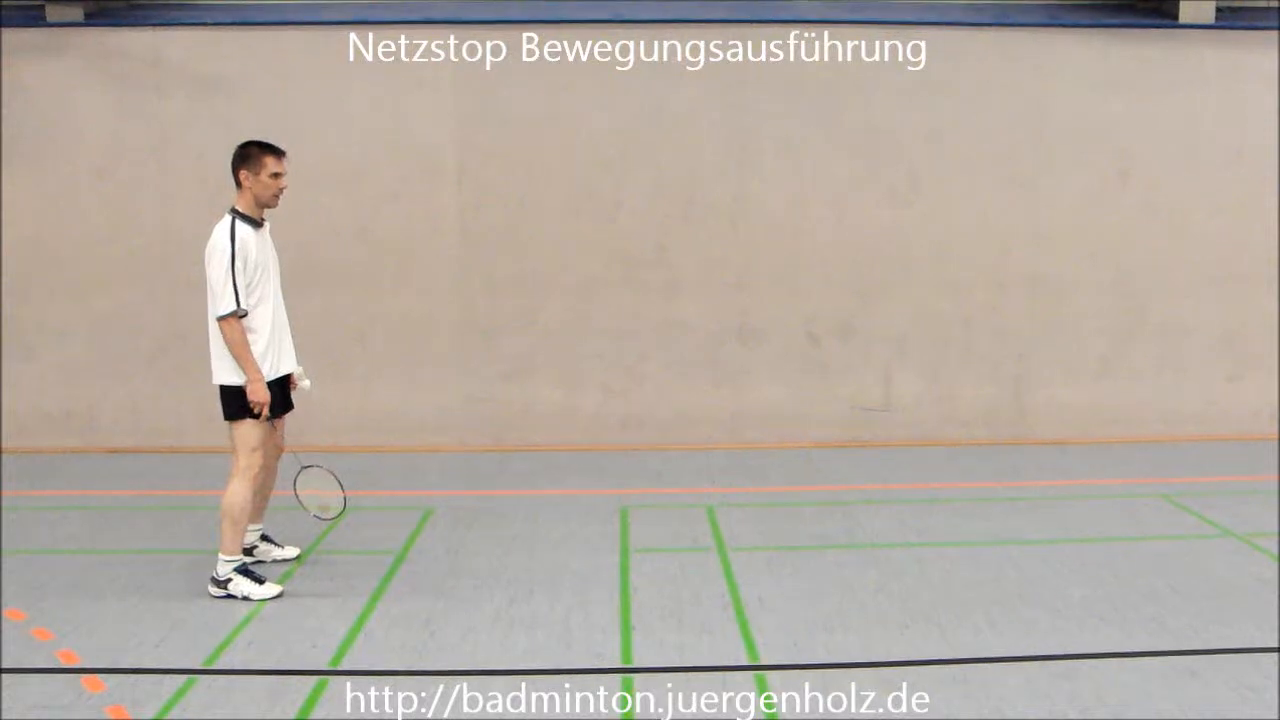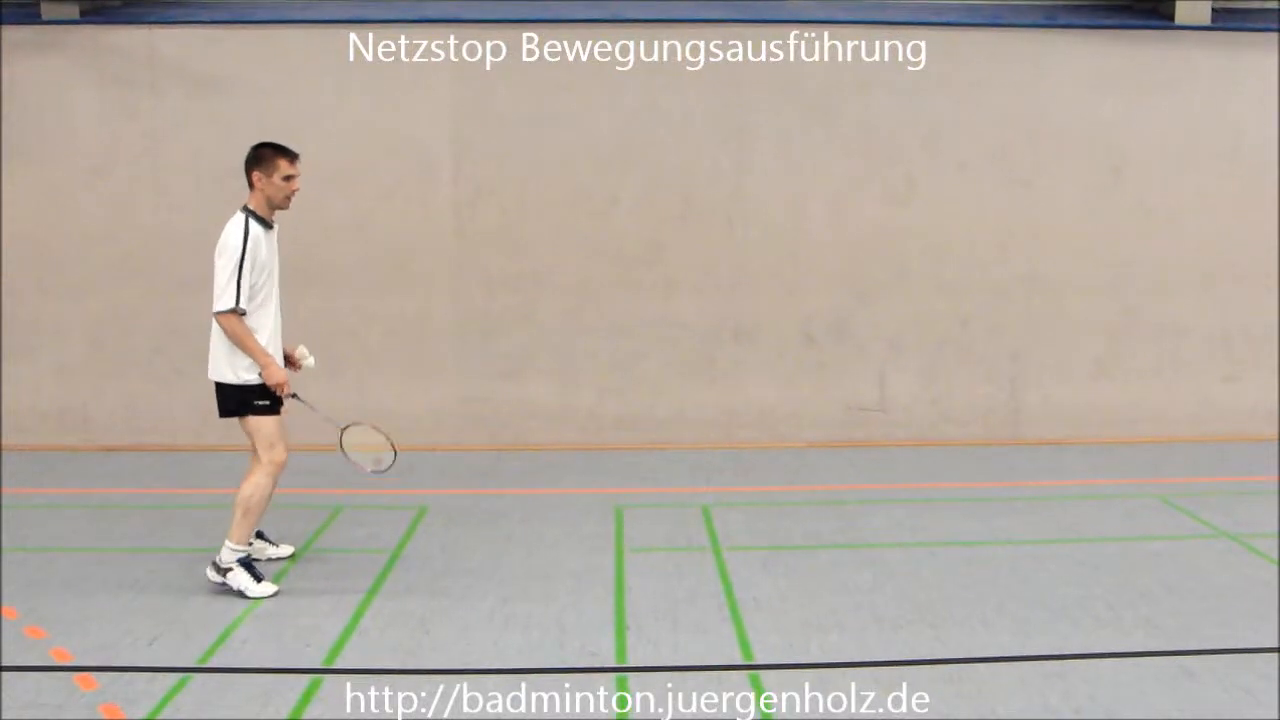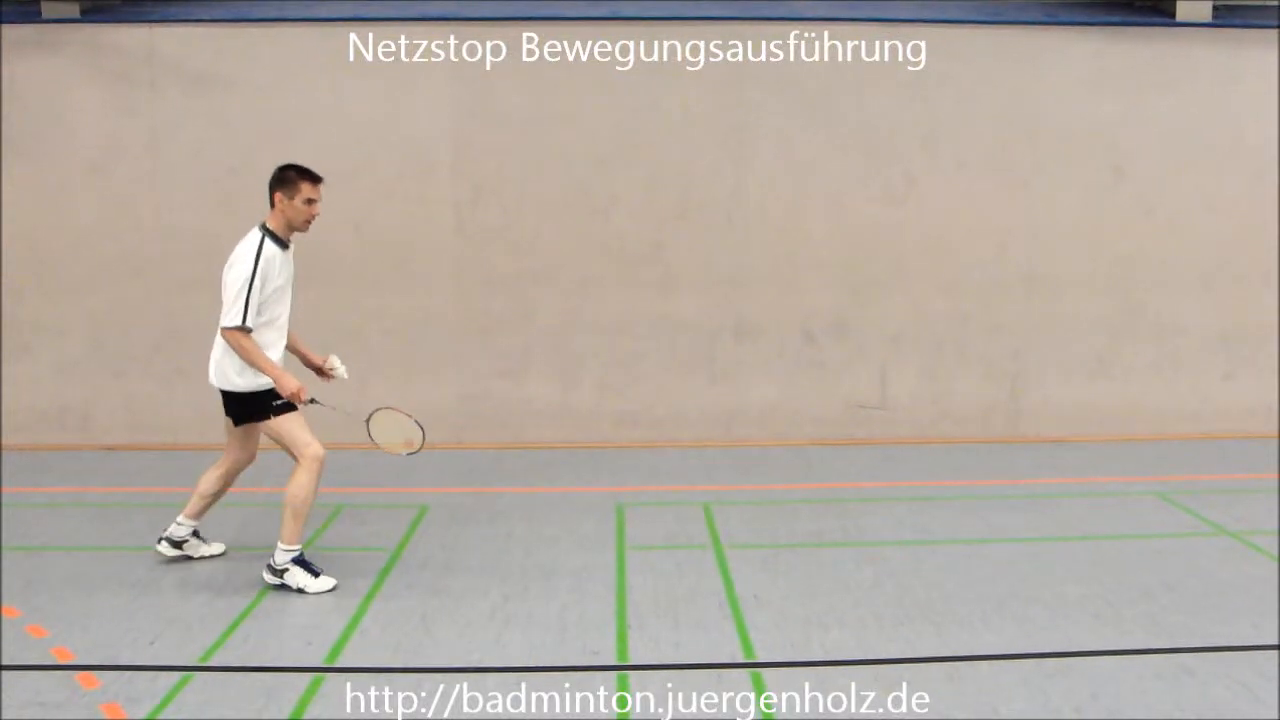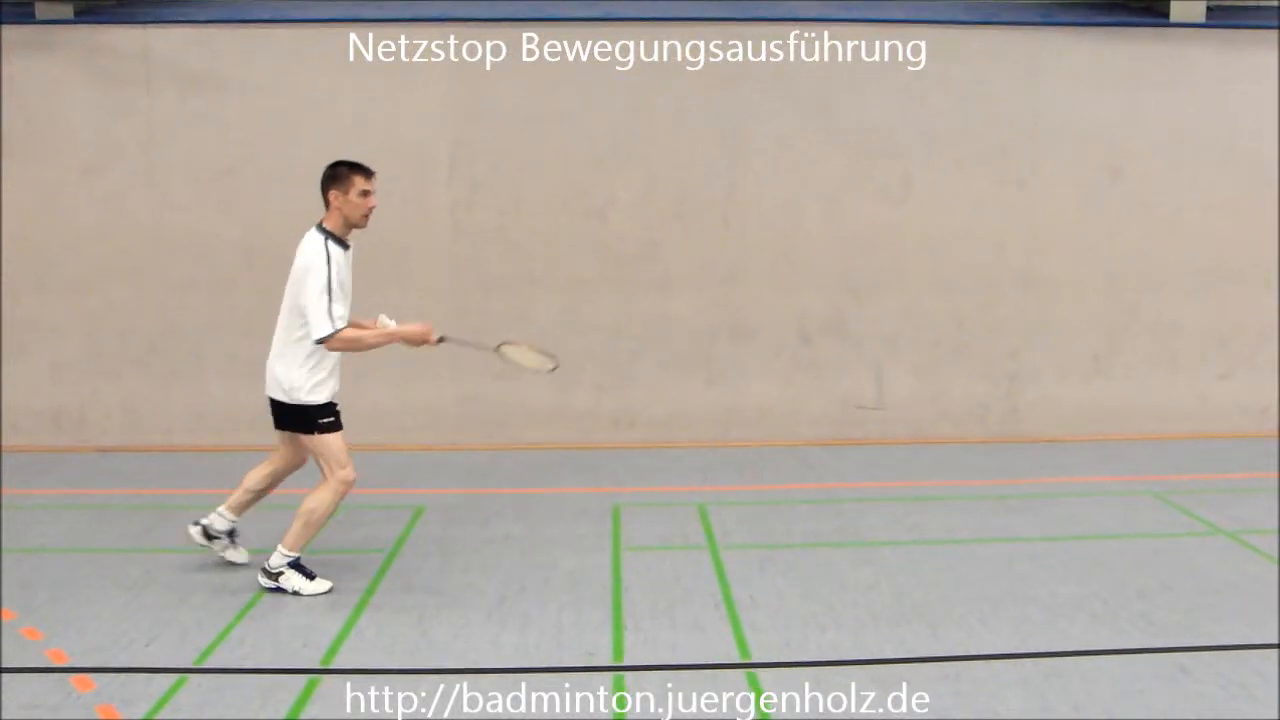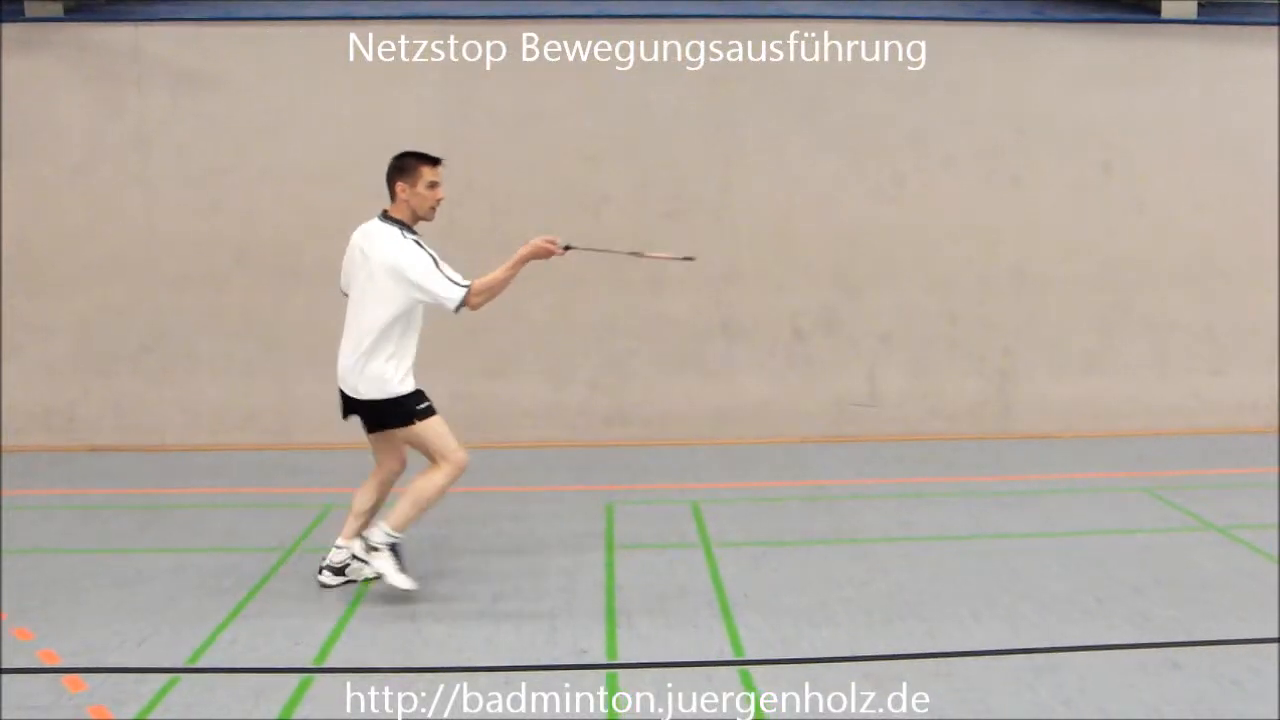
dt=1s
person 1, frame 1
left shoulder: (260, 230)
right shoulder: (230, 237)
right elbow: (227, 317)
left wrist: (283, 365)
right wrist: (253, 377)
left hip: (272, 370)
right hip: (247, 378)
left knee: (271, 453)
right knee: (248, 466)
left ankle: (252, 539)
right ankle: (227, 571)
person 1, frame 2
left shoulder: (266, 229)
right shoulder: (241, 236)
right elbow: (225, 313)
left wrist: (278, 349)
right wrist: (267, 362)
left hip: (260, 366)
right hip: (244, 372)
left knee: (268, 452)
right knee: (272, 458)
left ankle: (247, 534)
right ankle: (229, 560)
person 1, frame 3
left shoulder: (281, 248)
right shoulder: (255, 255)
right elbow: (232, 329)
left wrist: (307, 356)
right wrist: (279, 375)
left hip: (250, 378)
right hip: (249, 380)
left knee: (238, 458)
right knee: (311, 455)
left ankle: (179, 534)
right ankle: (284, 562)
person 1, frame 4
left shoulder: (329, 245)
right shoulder: (322, 257)
right elbow: (332, 338)
left wrist: (370, 326)
right wrist: (398, 335)
left hip: (295, 381)
right hip: (303, 387)
left knee: (288, 460)
right knee: (340, 476)
left ankle: (217, 524)
right ankle: (280, 566)
person 1, frame 5
left shoulder: (365, 235)
right shoulder: (407, 252)
left elbow: (349, 288)
right elbow: (472, 297)
right wrist: (524, 256)
left hip: (360, 377)
right hip: (384, 383)
left knee: (389, 466)
right knee: (451, 460)
left ankle: (340, 558)
right ankle: (383, 540)
